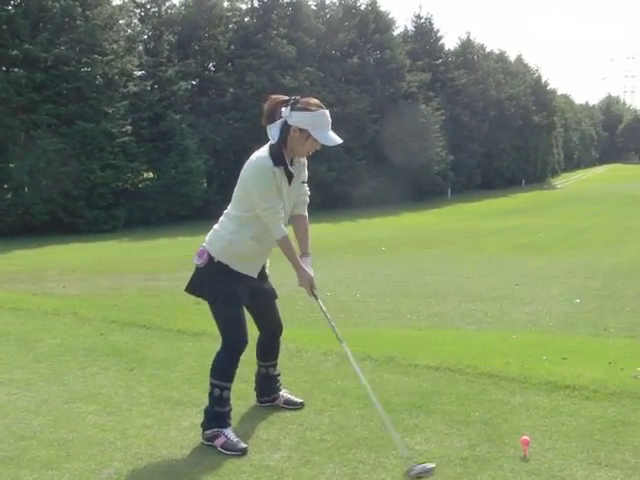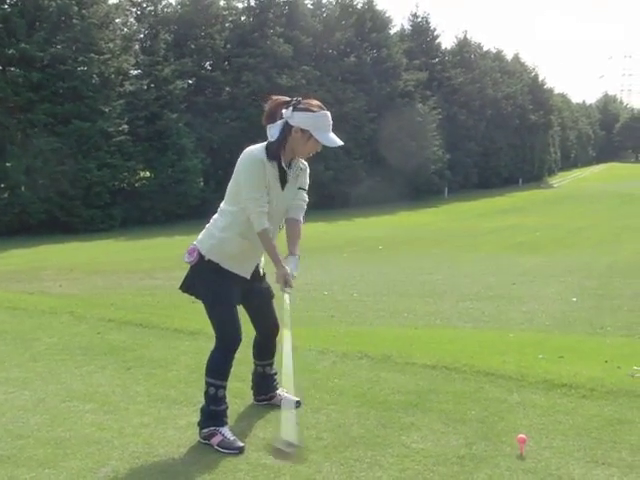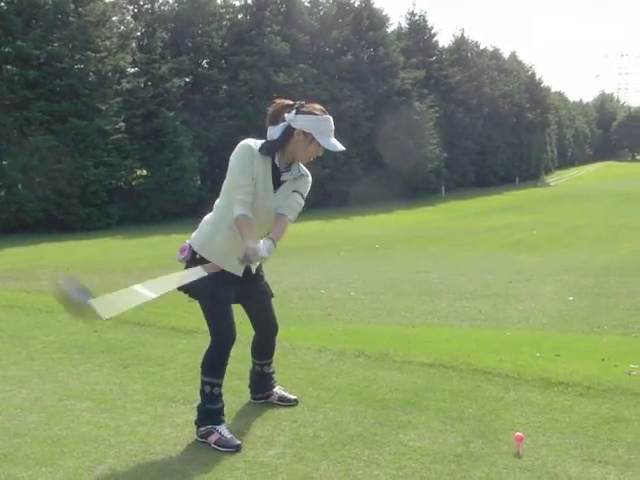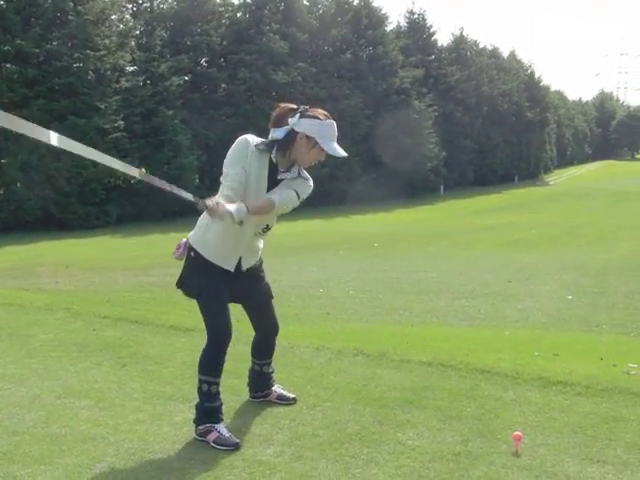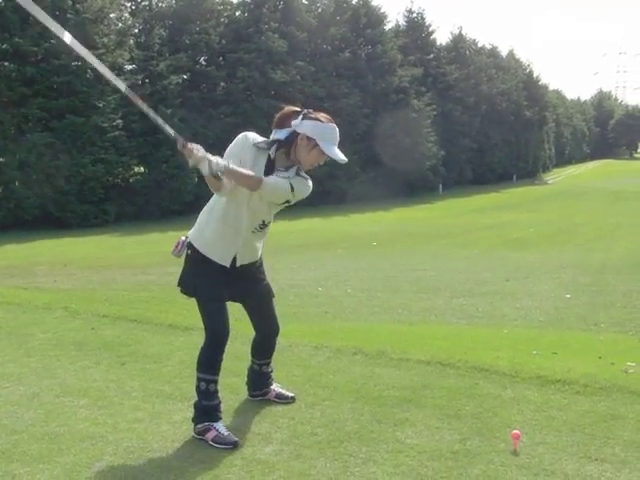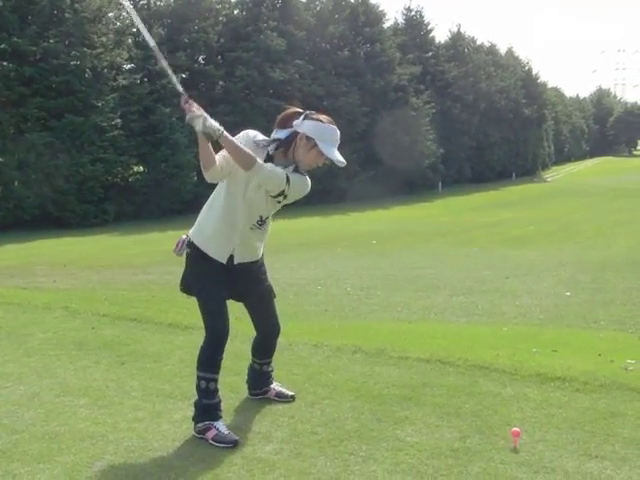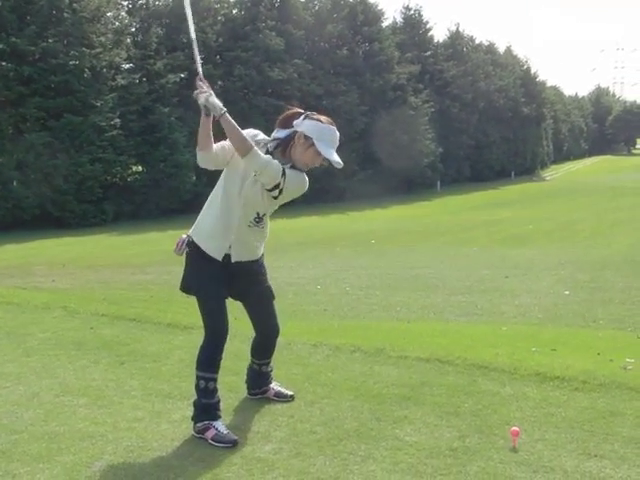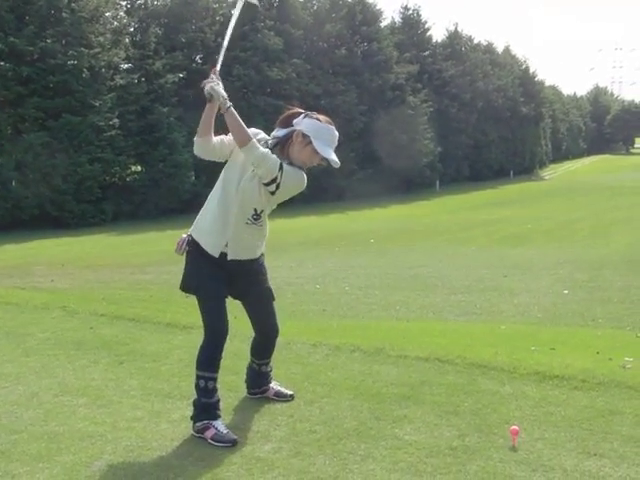
dt=0.1s
person 1, frame 1
left shoulder: (299, 166)
right shoulder: (262, 165)
left elbow: (299, 212)
right elbow: (274, 226)
left wrist: (306, 258)
right wrist: (299, 268)
left hip: (254, 263)
right hip: (223, 260)
left knee: (272, 328)
right knee: (235, 339)
left ankle: (268, 390)
right ankle: (215, 424)
person 1, frame 2
left shoulder: (300, 169)
right shoulder: (254, 158)
left elbow: (294, 216)
right elbow: (258, 221)
left wrist: (292, 257)
right wrist: (279, 263)
left hip: (249, 262)
right hip: (217, 259)
left knee: (268, 327)
right knee: (229, 338)
left ankle: (265, 389)
right ankle: (212, 423)
person 1, frame 3
left shoulder: (301, 179)
right shoulder: (249, 152)
left elbow: (284, 216)
right elbow: (238, 204)
left wrist: (265, 245)
right wrist: (246, 245)
left hip: (248, 263)
right hip: (212, 256)
left knee: (267, 327)
right knee: (224, 336)
left ankle: (262, 387)
right ankle: (208, 421)
person 1, frame 4
left shoulder: (302, 182)
right shoulder: (247, 147)
left elbow: (269, 205)
right elbow: (230, 193)
left wrist: (234, 211)
right wrist: (225, 207)
left hip: (247, 261)
right hip: (209, 254)
left knee: (268, 327)
right knee: (220, 335)
left ankle: (261, 386)
right ankle: (207, 419)
person 1, frame 5
left shoulder: (300, 184)
right shoulder: (249, 143)
left elbow: (258, 183)
right elbow: (221, 187)
left wrist: (218, 167)
right wrist: (208, 164)
left hip: (247, 260)
right hip: (207, 252)
left knee: (268, 328)
right knee: (218, 333)
left ankle: (259, 384)
right ankle: (205, 418)
person 1, frame 6
left shoulder: (299, 182)
right shoulder: (250, 140)
left elbow: (253, 169)
right elbow: (215, 173)
left wrist: (216, 131)
right wrist: (207, 133)
left hip: (248, 259)
right hip: (208, 251)
left knee: (269, 328)
right knee: (217, 332)
left ankle: (259, 384)
right ankle: (206, 417)
person 1, frame 7
left shoulder: (297, 181)
right shoulder: (253, 139)
left elbow: (253, 161)
right elbow: (206, 159)
left wrist: (220, 113)
right wrist: (208, 112)
left hip: (247, 259)
right hip: (207, 251)
left knee: (268, 328)
right knee: (217, 332)
left ankle: (259, 383)
right ankle: (205, 416)
person 1, frame 8
left shoulder: (295, 178)
right shoulder: (254, 137)
left elbow: (251, 153)
right elbow: (204, 149)
left wrist: (225, 103)
right wrist: (213, 103)
left hip: (247, 258)
right hip: (207, 249)
left knee: (268, 328)
right knee: (217, 331)
left ankle: (258, 382)
right ankle: (204, 415)
